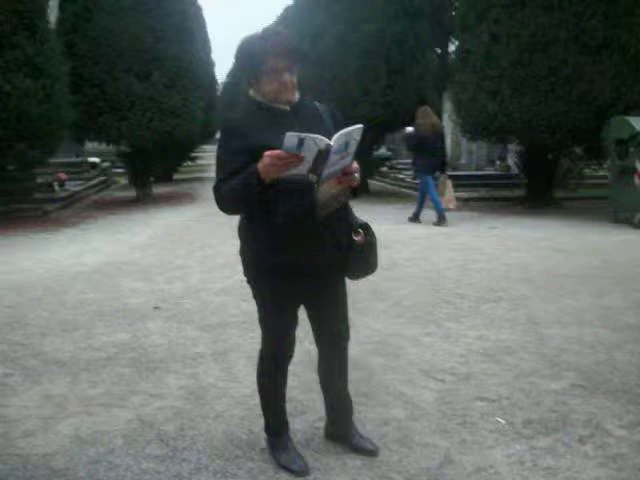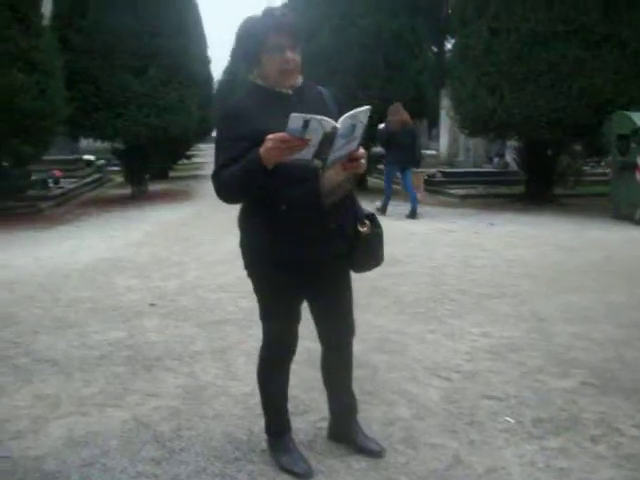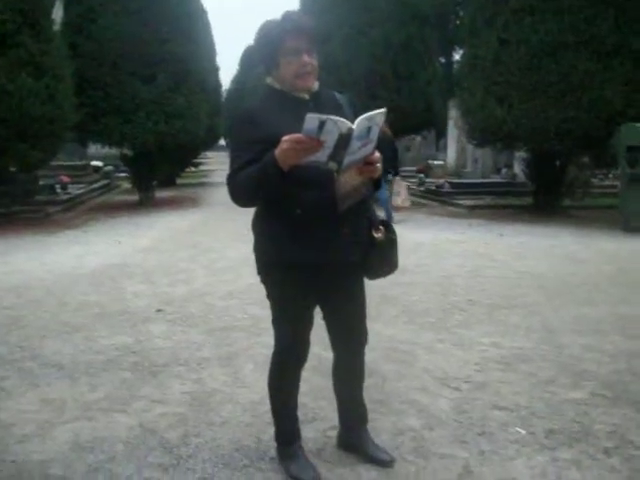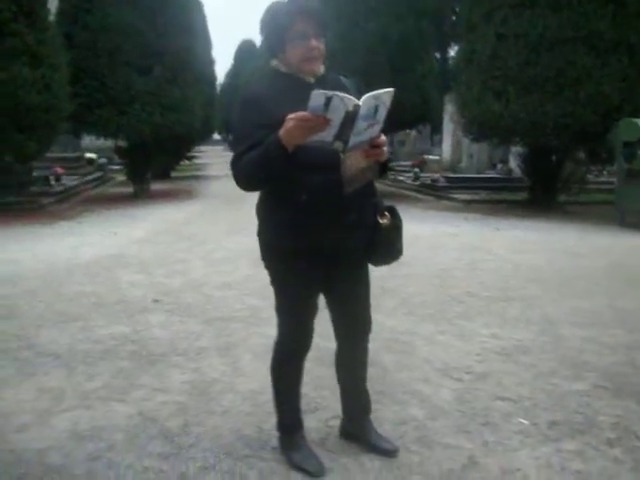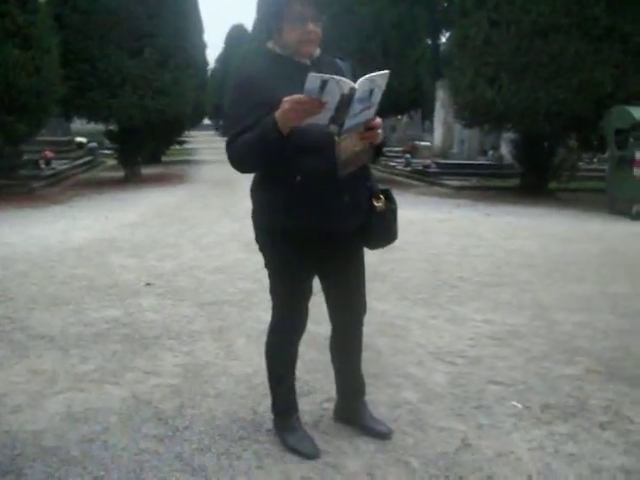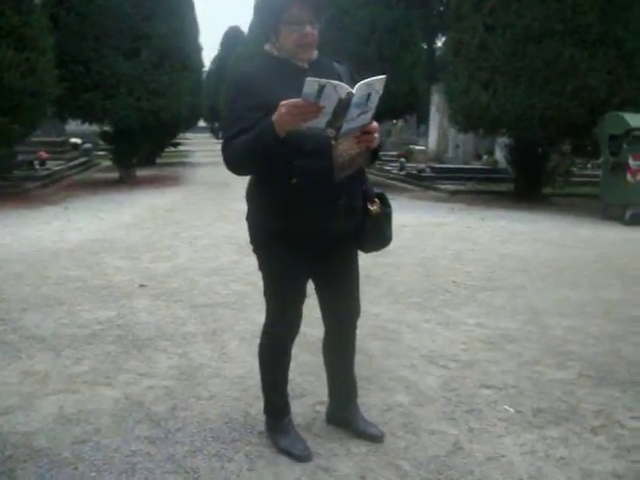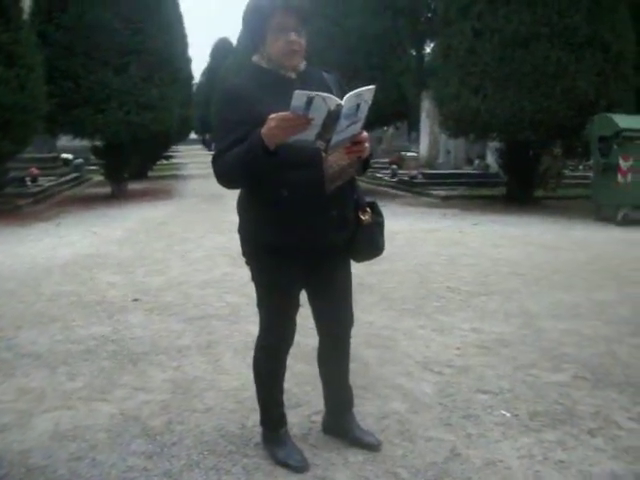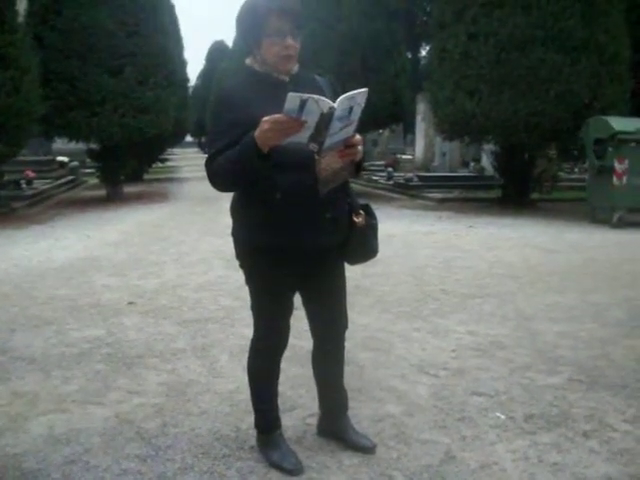
dt=0.7s
person 1, frame 1
left shoulder: (316, 112)
right shoulder: (240, 125)
left elbow: (337, 168)
right elbow: (226, 199)
left wrist: (350, 175)
right wrist: (260, 174)
left hip: (325, 252)
right hip: (274, 261)
left knee: (334, 340)
right knee: (277, 348)
left ankle: (340, 422)
right ankle: (277, 436)
person 1, frame 2
left shoulder: (320, 97)
right shoulder: (240, 109)
left elbow: (342, 155)
right elbow: (226, 187)
left wrist: (355, 163)
right wrist: (263, 159)
left hip: (330, 244)
right hip: (276, 253)
left knee: (339, 337)
right knee: (279, 344)
left ankle: (344, 422)
right ankle: (279, 436)
person 1, frame 3
left shoulder: (336, 103)
right shoulder: (255, 114)
left elbow: (358, 165)
right elbow: (241, 191)
left wrist: (372, 169)
right wrist: (279, 161)
left hip: (344, 251)
right hip: (289, 258)
left knee: (352, 344)
right knee: (291, 350)
left ankle: (353, 430)
person 1, frame 4
left shoulder: (342, 87)
right shoulder: (260, 96)
left elbow: (364, 154)
right elbow: (245, 174)
left wrist: (378, 152)
right wrist: (284, 141)
left hip: (349, 236)
right hip: (294, 243)
left knee: (355, 331)
right knee: (294, 337)
left ankle: (357, 420)
right ankle: (290, 433)
person 1, frame 5
left shoulder: (335, 69)
right shoulder: (253, 74)
left elbow: (356, 134)
right elbow: (240, 155)
left wrist: (373, 135)
right wrist: (279, 123)
left hip: (343, 219)
right hip: (288, 226)
left knee: (350, 315)
right knee: (289, 320)
left ankle: (351, 403)
right ankle: (285, 417)
person 1, frame 6
left shoulder: (332, 71)
right shoulder: (251, 76)
left elbow: (354, 136)
right elbow: (236, 158)
left wrist: (369, 139)
right wrist: (277, 126)
left hip: (338, 222)
right hip: (283, 228)
left knee: (343, 319)
right knee: (283, 323)
left ankle: (343, 406)
right ankle: (277, 419)
person 1, frame 7
left shoulder: (321, 82)
right shoulder: (239, 90)
left elbow: (344, 150)
right elbow: (226, 172)
left wrist: (359, 149)
right wrist: (266, 139)
left hip: (330, 234)
right hip: (275, 241)
left knee: (337, 329)
right knee: (276, 334)
left ankle: (339, 415)
right ankle: (274, 430)
person 1, frame 8
left shoulder: (314, 85)
right shoulder: (233, 92)
left elbow: (337, 150)
right elbow: (220, 175)
left wrist: (352, 151)
right wrist: (259, 142)
left hip: (324, 236)
right hip: (268, 244)
left knee: (332, 331)
right knee: (270, 337)
left ankle: (334, 418)
right ankle: (268, 433)
